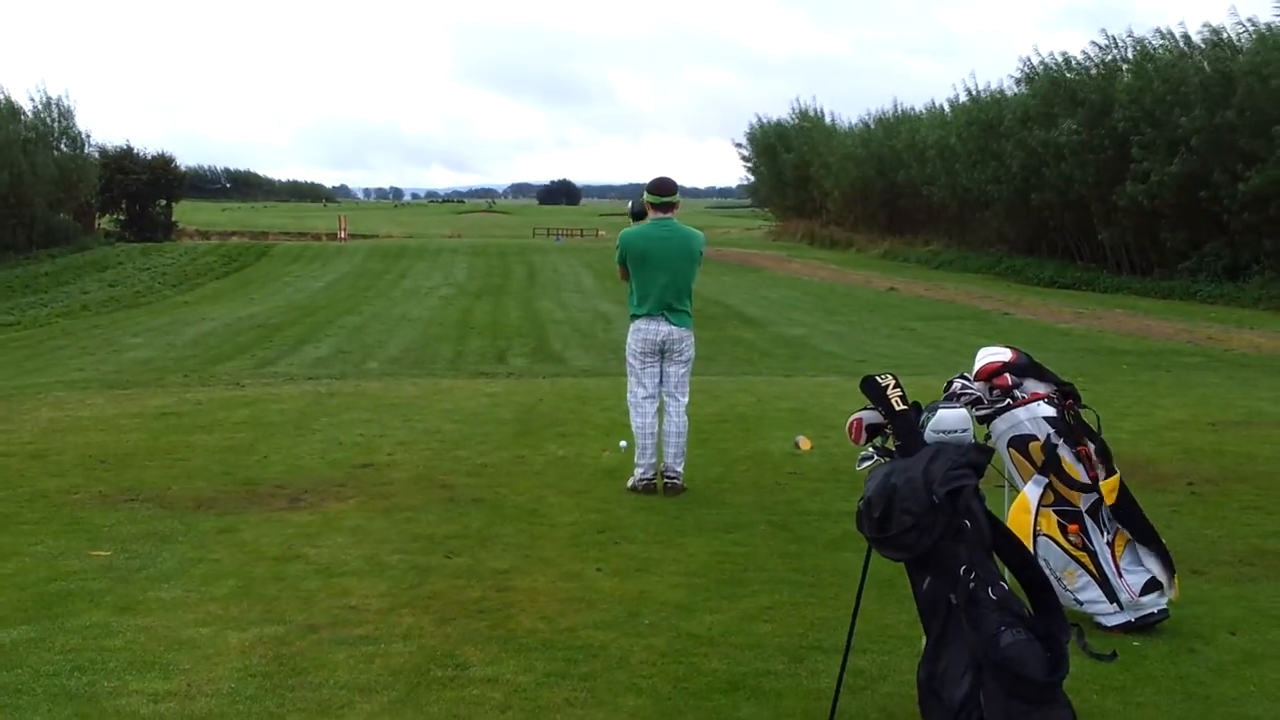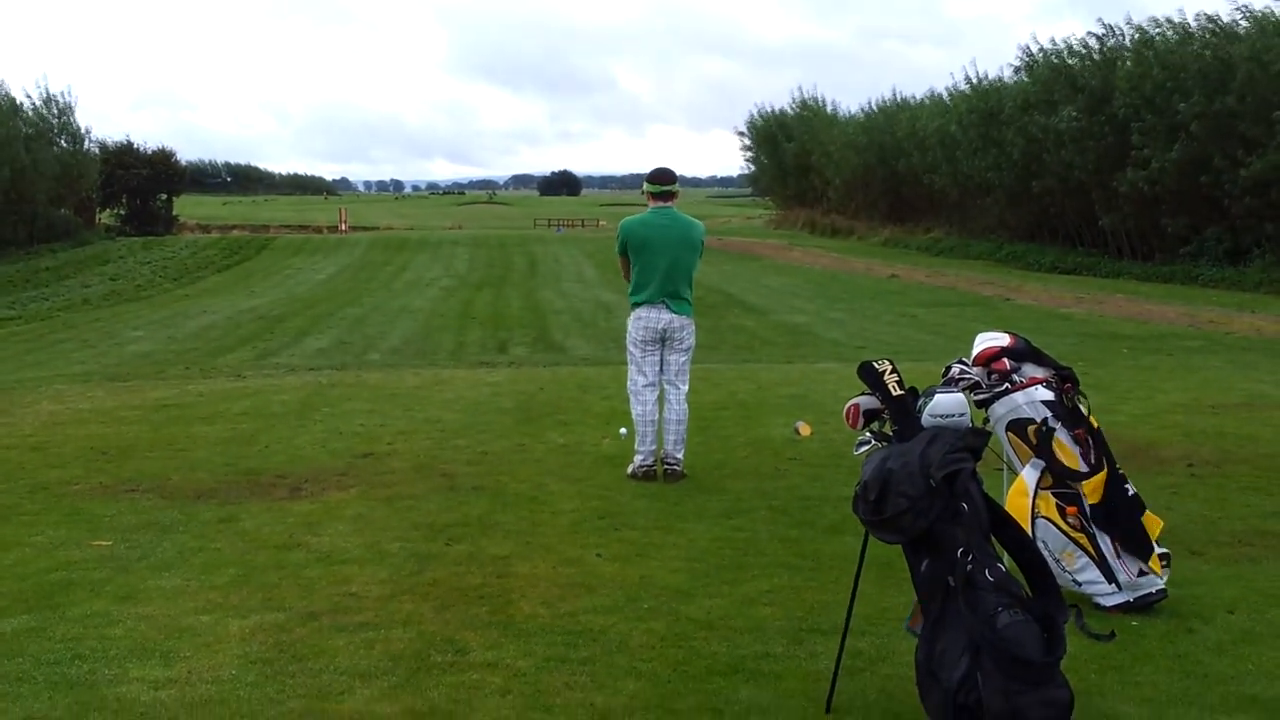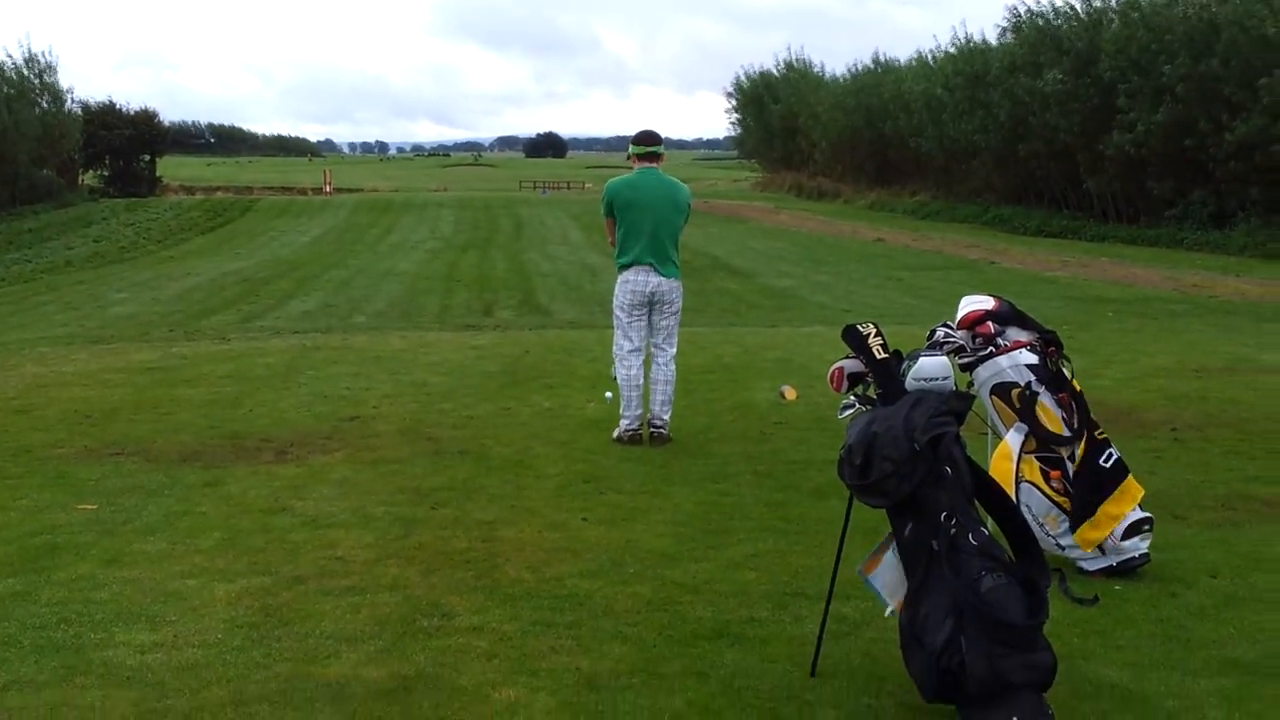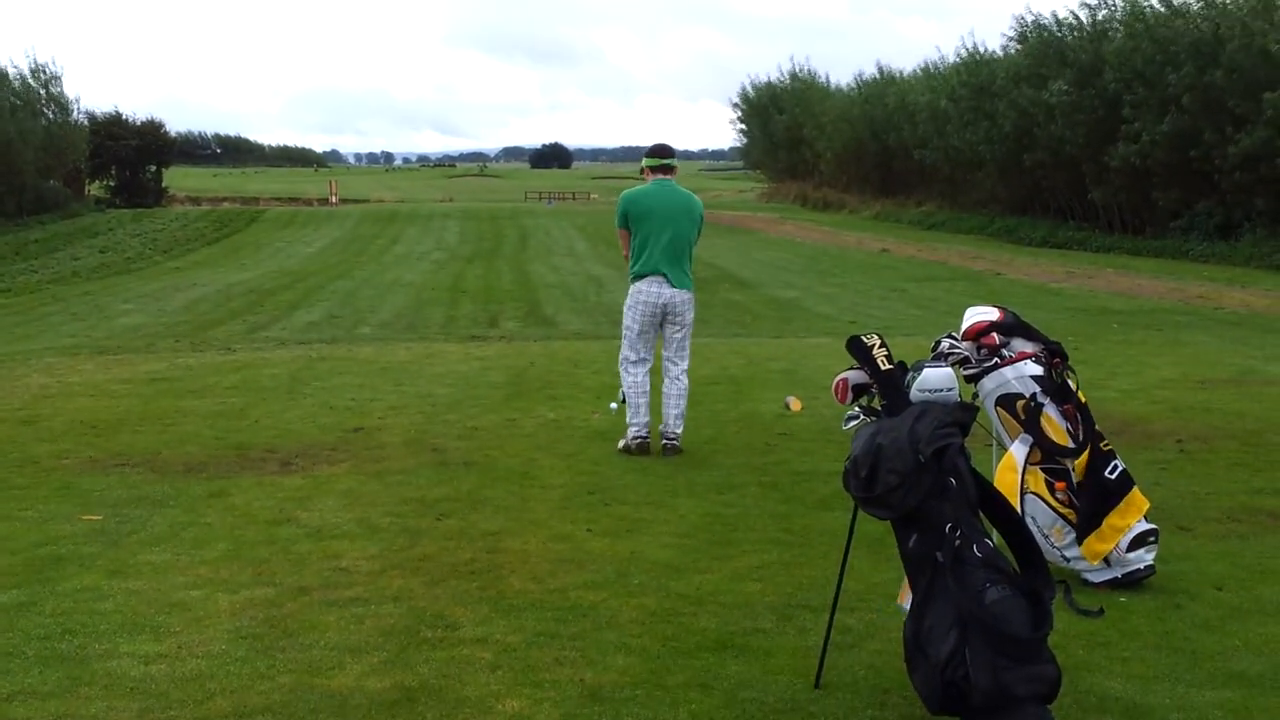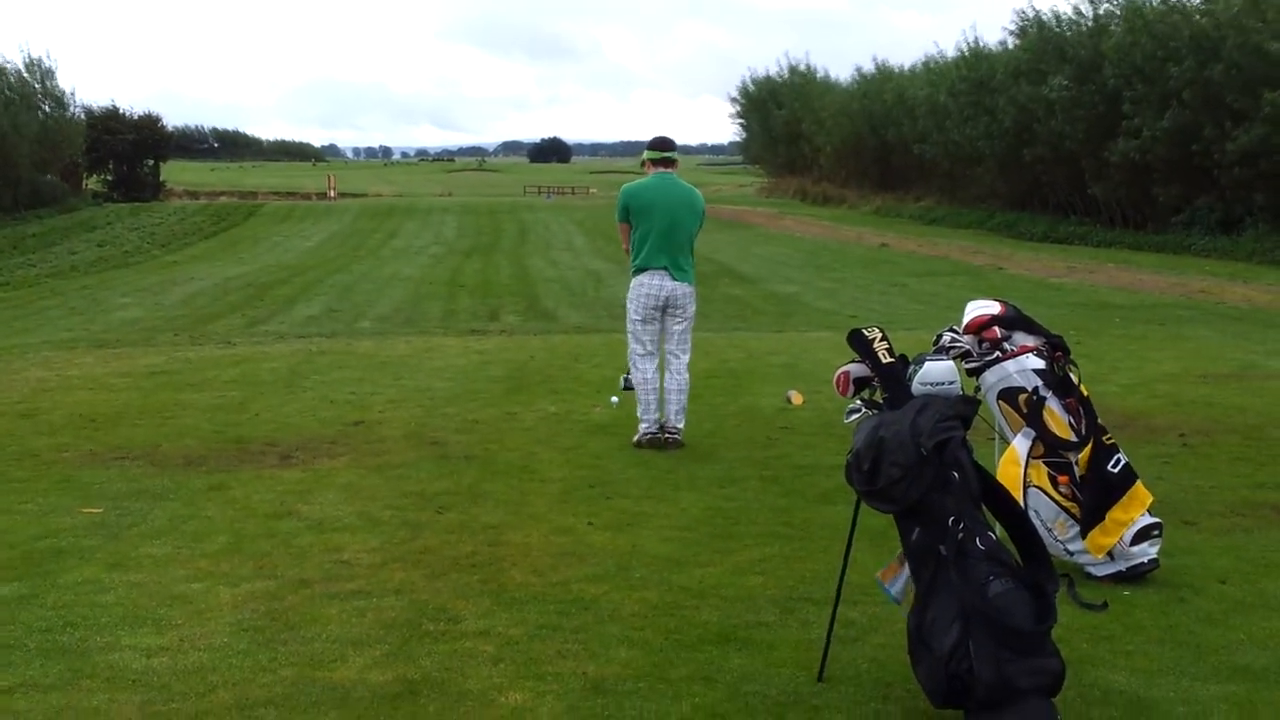
dt=0.3s
person 1, frame 1
left shoulder: (629, 238)
right shoulder: (695, 239)
left hip: (644, 328)
right hip: (680, 329)
left knee: (643, 403)
right knee: (676, 404)
left ankle: (645, 475)
right ankle: (674, 475)
person 1, frame 2
left shoulder: (629, 227)
right shoulder: (695, 229)
left hip: (645, 316)
right hip: (681, 318)
left knee: (644, 391)
right knee: (677, 392)
left ankle: (646, 462)
right ankle: (674, 462)
person 1, frame 3
left shoulder: (615, 188)
right shoulder: (681, 191)
left elbow: (613, 237)
right elbow: (677, 233)
left hip: (632, 279)
right hip: (669, 280)
left knee: (629, 355)
right knee: (665, 355)
left ankle: (631, 427)
right ankle: (660, 425)
person 1, frame 4
left shoulder: (630, 198)
right shoulder: (694, 203)
left elbow: (626, 250)
right elbow: (690, 246)
left hip: (644, 289)
right hip: (681, 291)
left knee: (634, 363)
right knee: (676, 368)
left ankle: (637, 434)
right ankle: (672, 437)
person 1, frame 5
left shoulder: (630, 192)
right shoulder: (695, 197)
left elbow: (627, 244)
right elbow: (691, 239)
left hip: (646, 283)
right hip: (682, 285)
left knee: (644, 359)
right knee: (678, 361)
left ankle: (650, 429)
right ankle: (674, 430)
